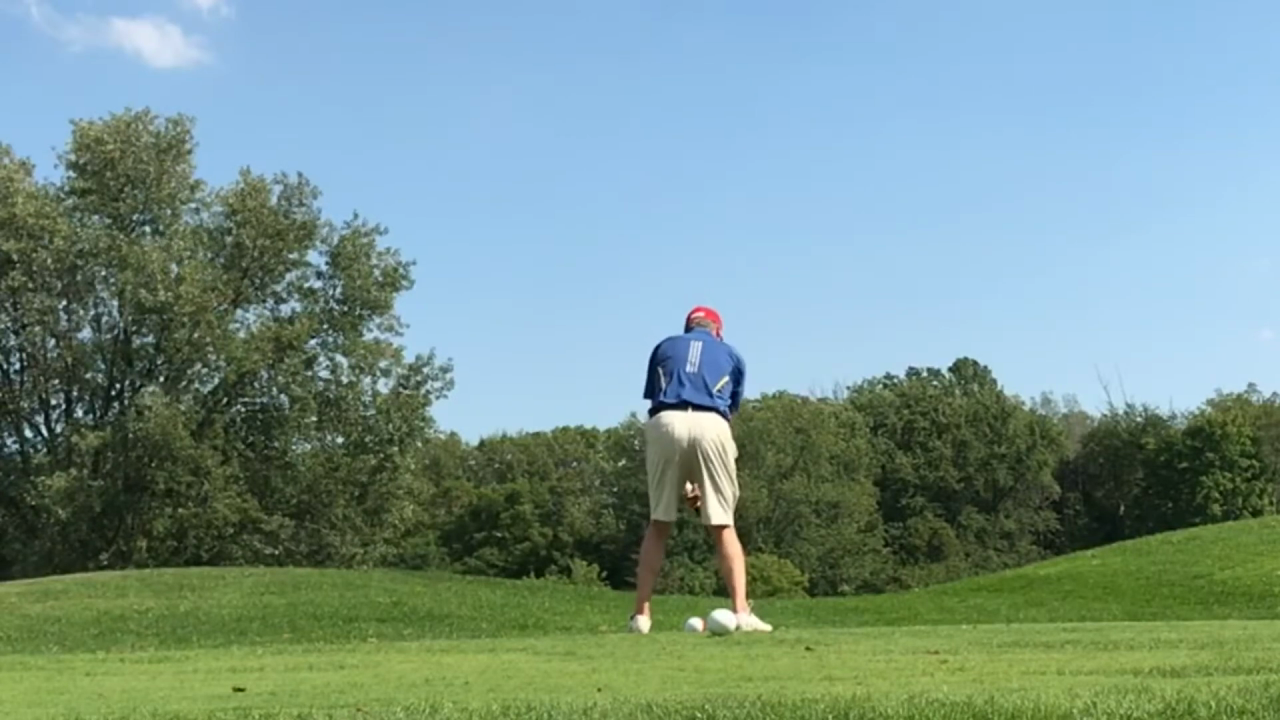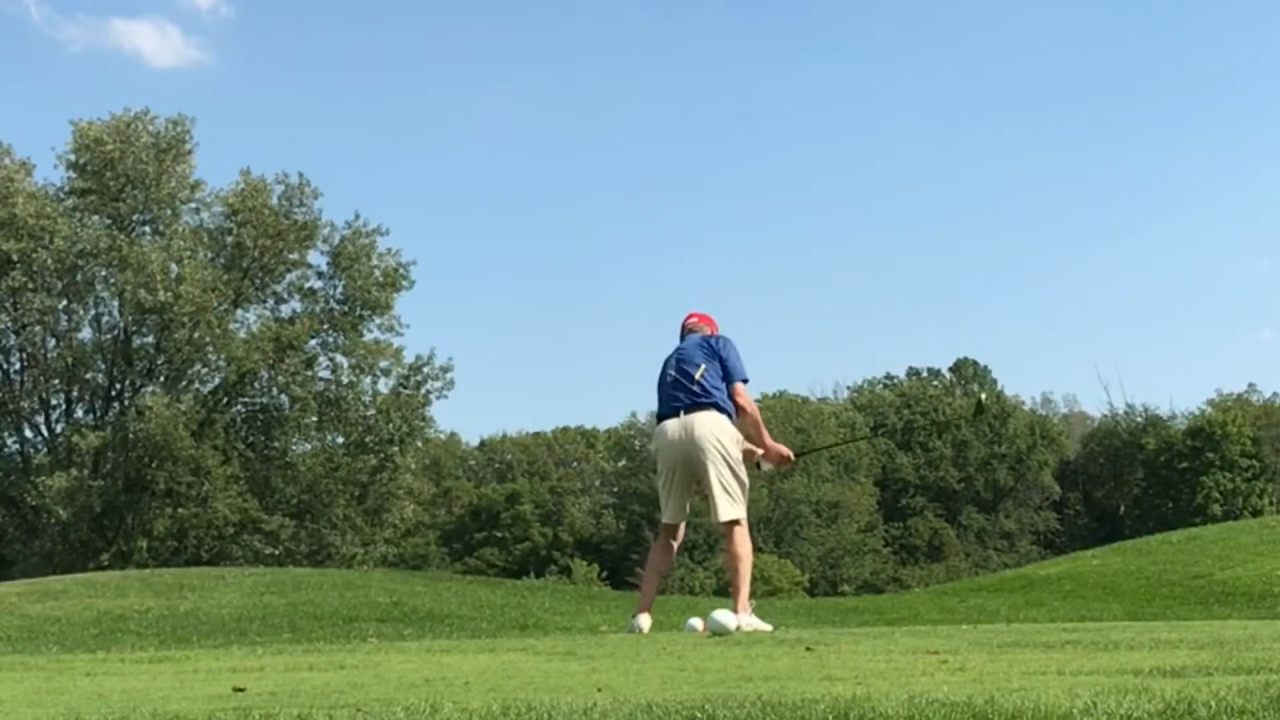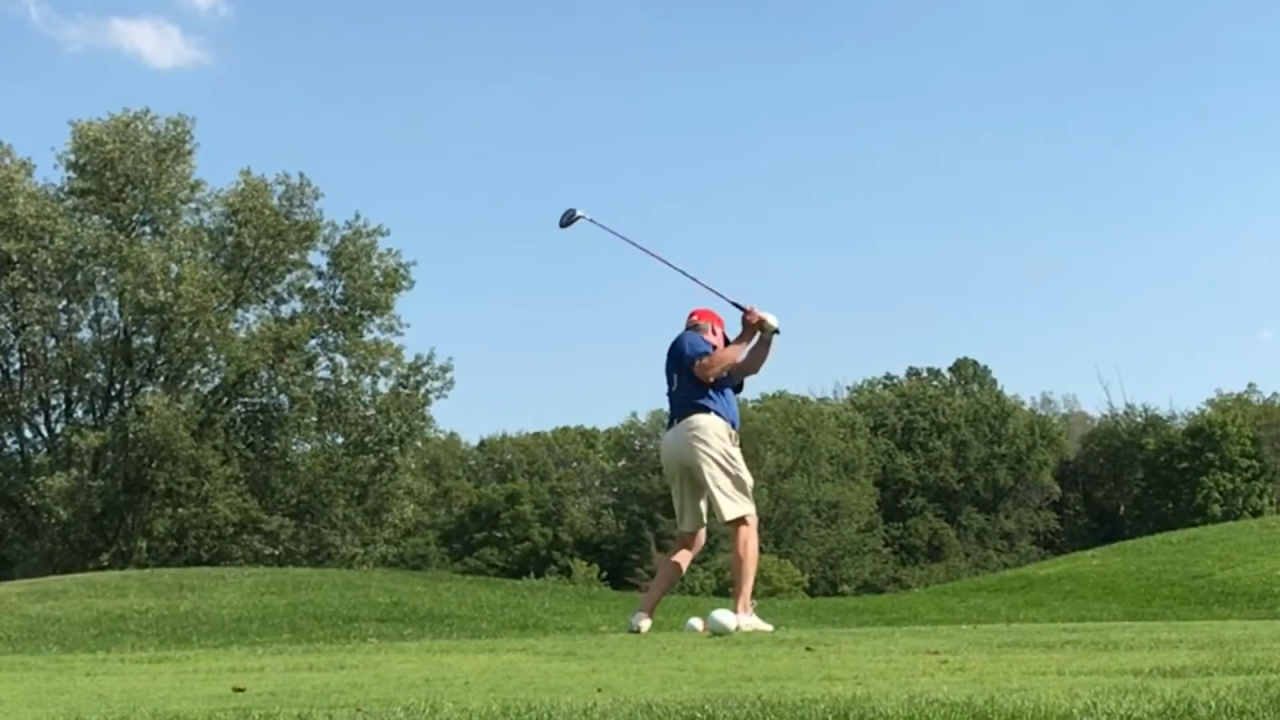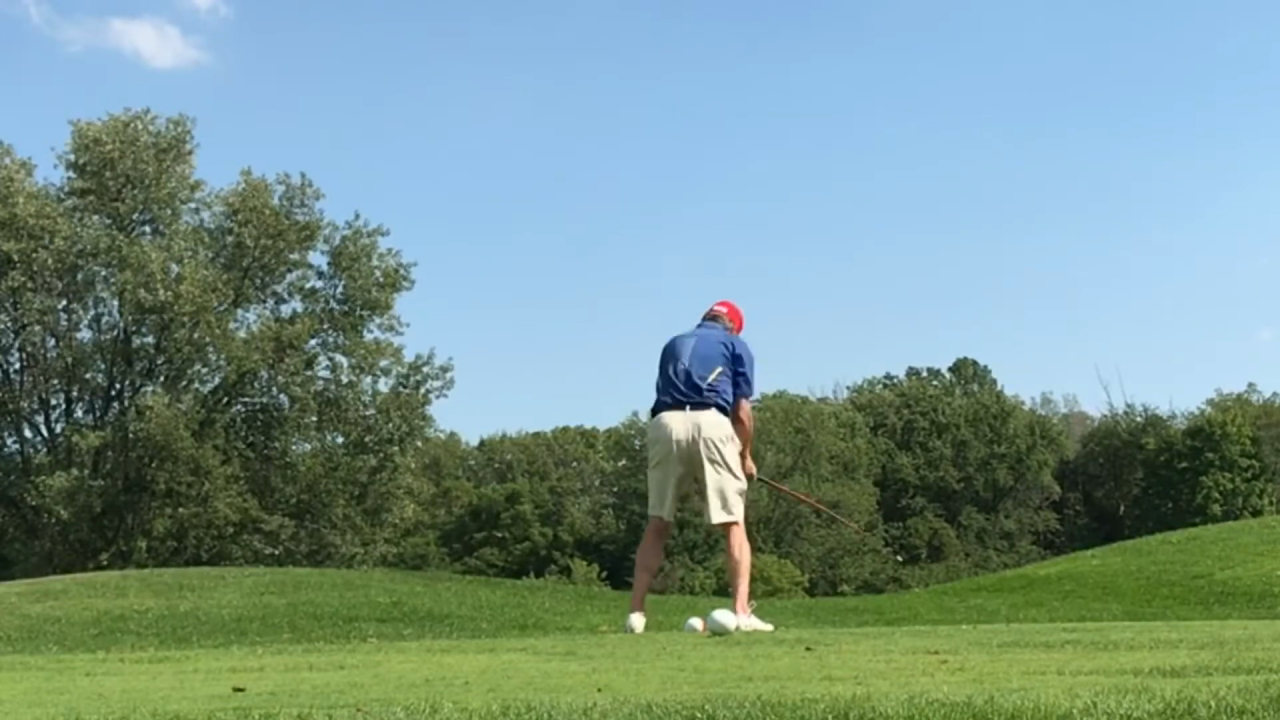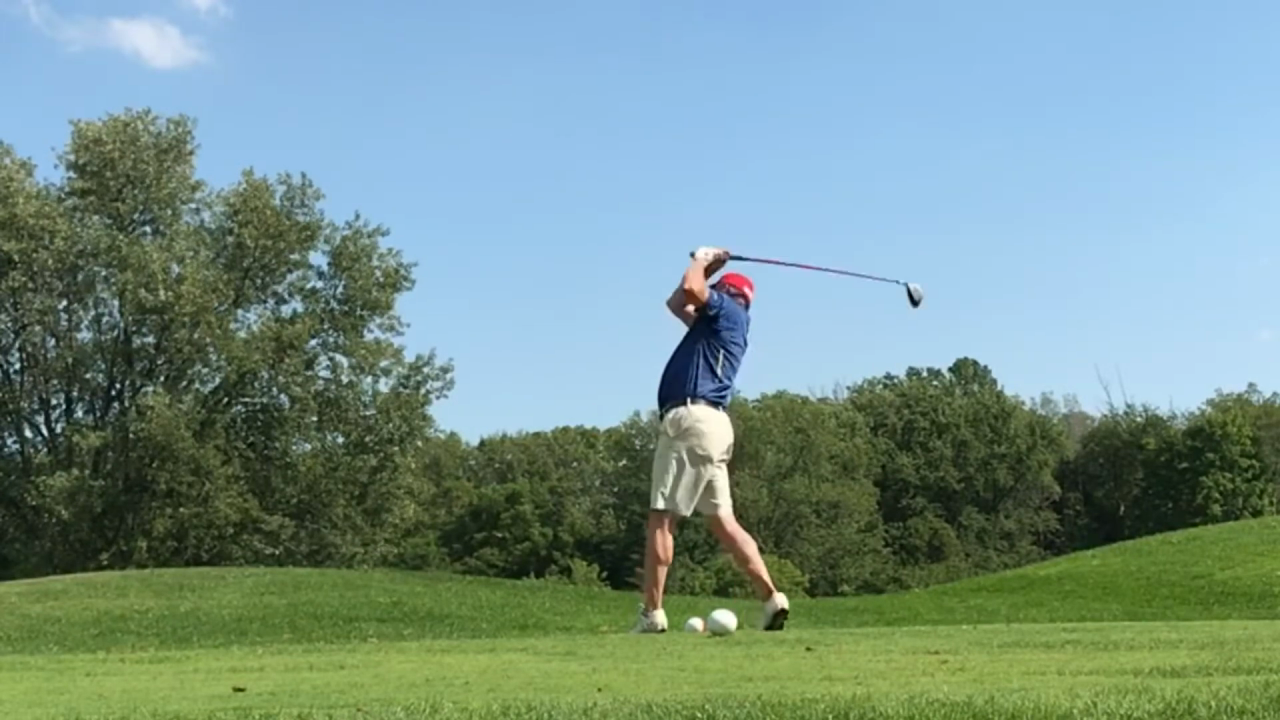
dt=0.3s
person 1, frame 1
left shoulder: (664, 348)
right shoulder: (732, 356)
right wrist: (698, 484)
left hip: (665, 425)
right hip: (710, 427)
left knee: (659, 525)
right knee: (723, 526)
left ankle: (641, 615)
right ankle: (742, 612)
person 1, frame 2
left shoulder: (669, 362)
right shoulder: (719, 344)
right elbow: (741, 400)
left wrist: (748, 449)
right wrist: (767, 444)
left hip: (667, 433)
right hip: (709, 427)
left knee: (670, 530)
right knee: (735, 524)
left ankle: (642, 614)
right ankle: (742, 612)
person 1, frame 3
right shoulder: (687, 341)
left elbow: (748, 367)
right elbow: (706, 369)
left wrist: (765, 333)
right wrist: (746, 338)
left hip: (676, 445)
right hip: (705, 434)
left knee: (689, 540)
right knee: (746, 522)
left ankle: (643, 613)
right ankle: (743, 612)
person 1, frame 4
left shoulder: (675, 343)
right shoulder: (737, 346)
right elbow: (741, 412)
right wrist: (745, 457)
left hip: (666, 427)
right hip: (710, 427)
left knee: (656, 528)
right knee: (733, 525)
left ankle: (636, 614)
right ankle: (741, 611)
person 1, frame 5
left shoulder: (727, 309)
right shoulder: (715, 320)
left elbow: (689, 289)
right elbow: (677, 304)
left wrist: (700, 262)
right wrist: (709, 265)
left hip: (690, 420)
right hip: (709, 423)
left knee: (660, 518)
right knee: (724, 521)
left ankle: (652, 612)
right ankle: (771, 597)
